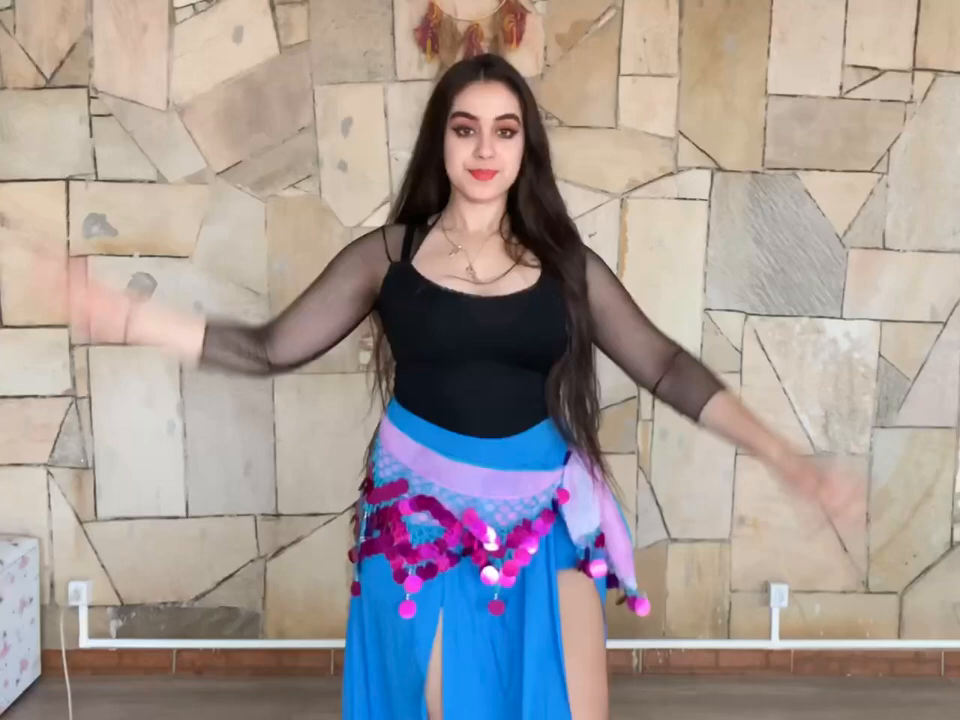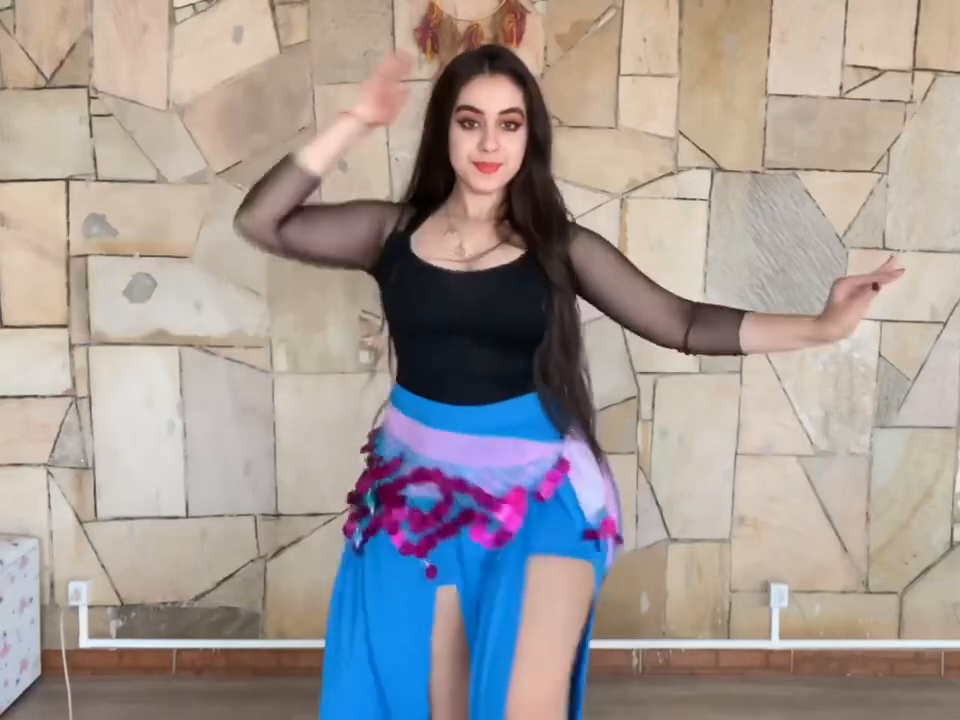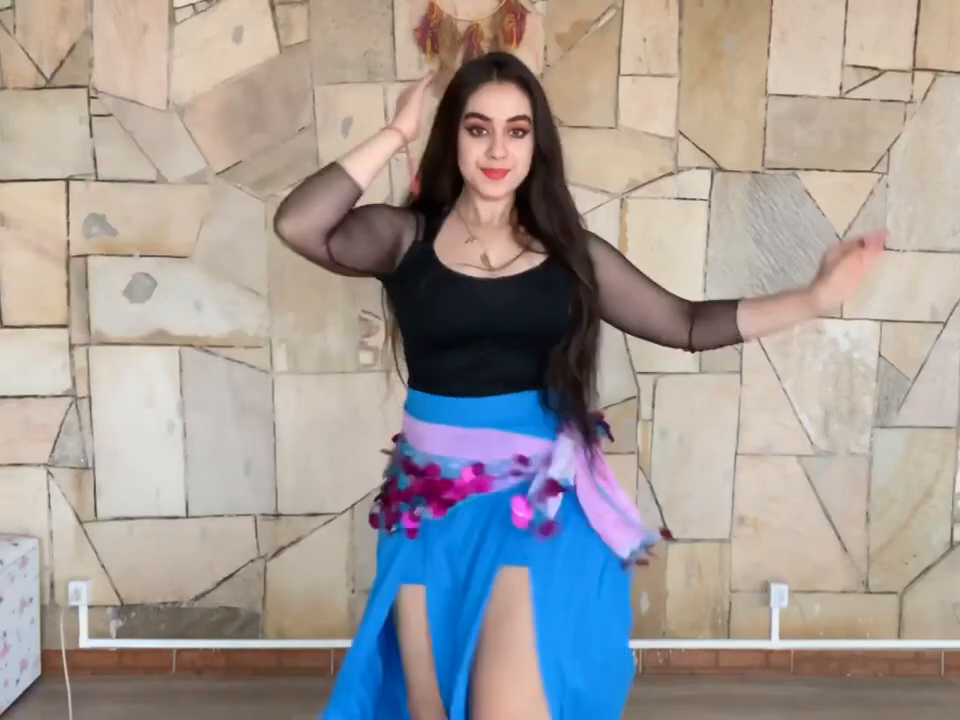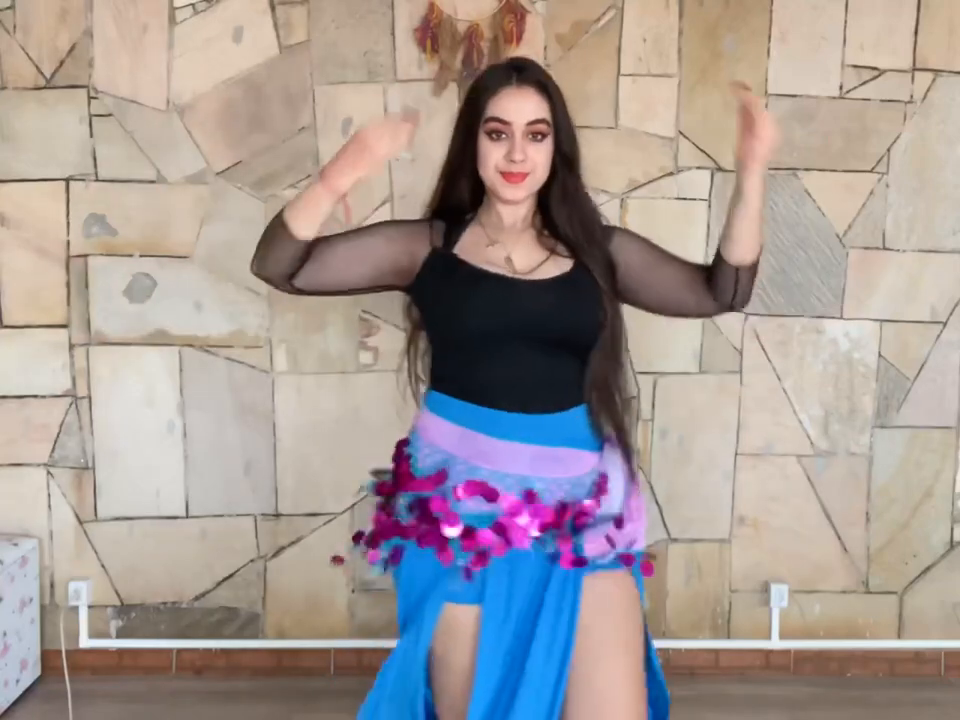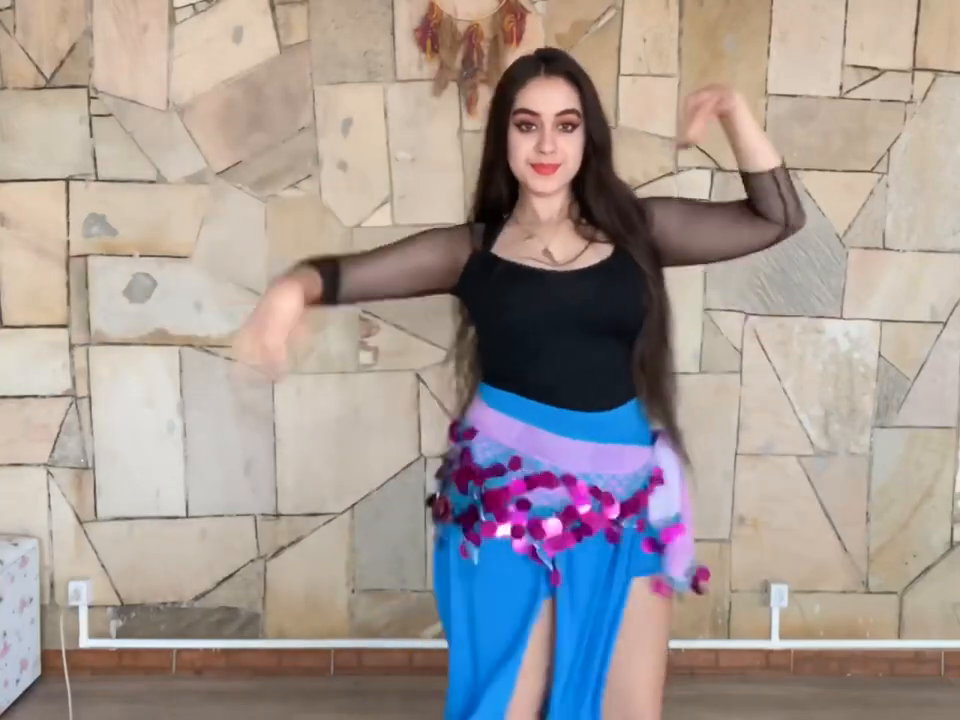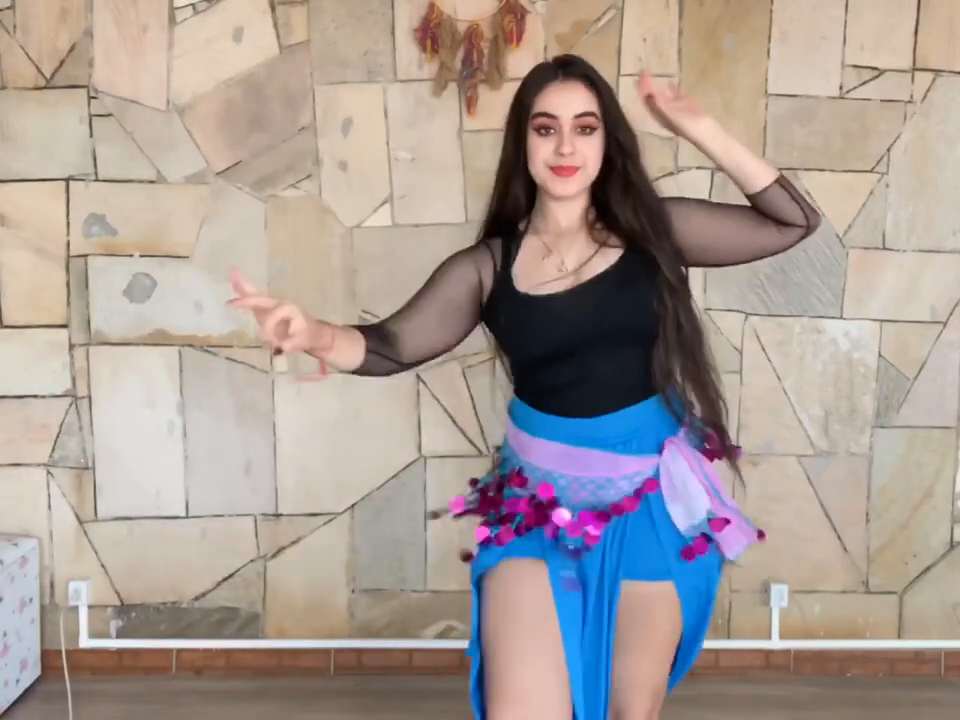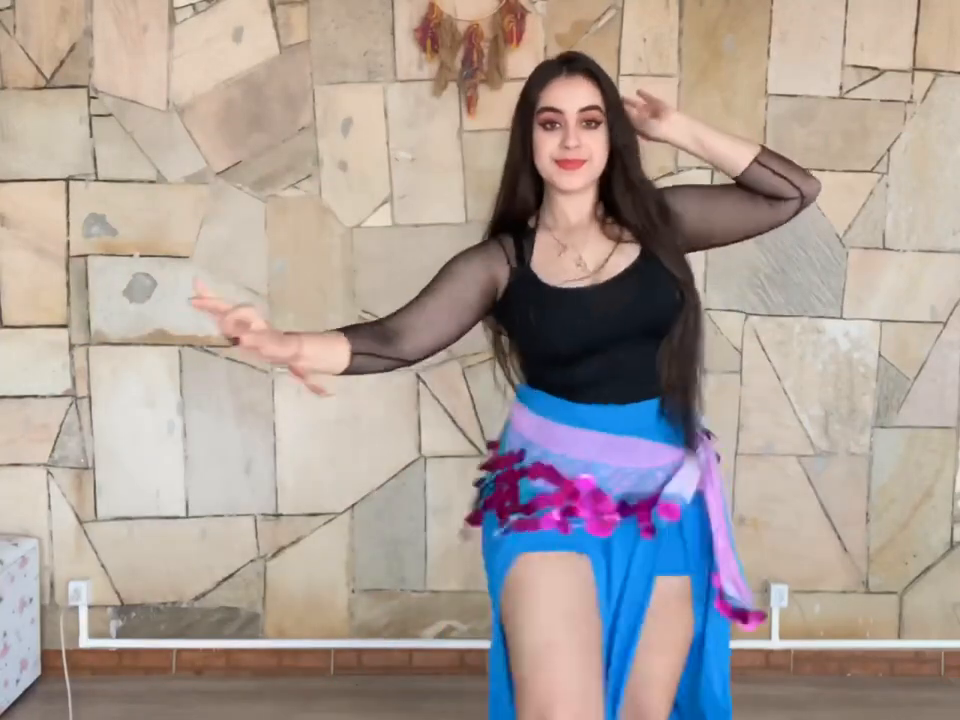
dt=0.2s
person 1, frame 1
left shoulder: (565, 262)
right shoulder: (393, 253)
left elbow: (661, 362)
right elbow: (272, 348)
left wrist: (777, 452)
right wrist: (135, 324)
left hip: (544, 519)
right hip: (426, 520)
person 1, frame 2
left shoulder: (558, 245)
right shoulder: (392, 232)
left elbow: (682, 322)
right elbow: (259, 221)
left wrist: (817, 327)
right wrist: (359, 121)
left hip: (538, 500)
right hip: (419, 501)
person 1, frame 3
left shoulder: (569, 250)
right shoulder: (407, 237)
left elbow: (691, 324)
right elbow: (299, 227)
left wrist: (810, 300)
right wrist: (396, 132)
left hip: (545, 498)
right hip: (433, 501)
person 1, frame 4
left shoulder: (596, 249)
right shoulder: (428, 247)
left elbow: (720, 291)
right elbow: (274, 267)
left wrist: (749, 173)
right wrist: (336, 180)
left hip: (580, 509)
right hip: (461, 511)
person 1, frame 5
left shoulder: (635, 229)
right shoulder: (470, 250)
left elbow: (774, 219)
right elbow: (342, 277)
left wrist: (737, 121)
right wrist: (291, 291)
left hip: (627, 502)
right hip: (510, 502)
person 1, frame 6
left shoulder: (652, 230)
right shoulder: (486, 265)
left elbow: (794, 221)
right elbow: (398, 344)
left wrist: (699, 131)
right wrist: (315, 336)
left hip: (655, 499)
right hip: (541, 502)
person 1, frame 7
left shoulder: (656, 223)
right shoulder: (502, 261)
left elbow: (797, 191)
right elbow: (397, 339)
left wrist: (681, 130)
right wrist: (284, 346)
left hip: (665, 500)
right hip: (552, 499)
